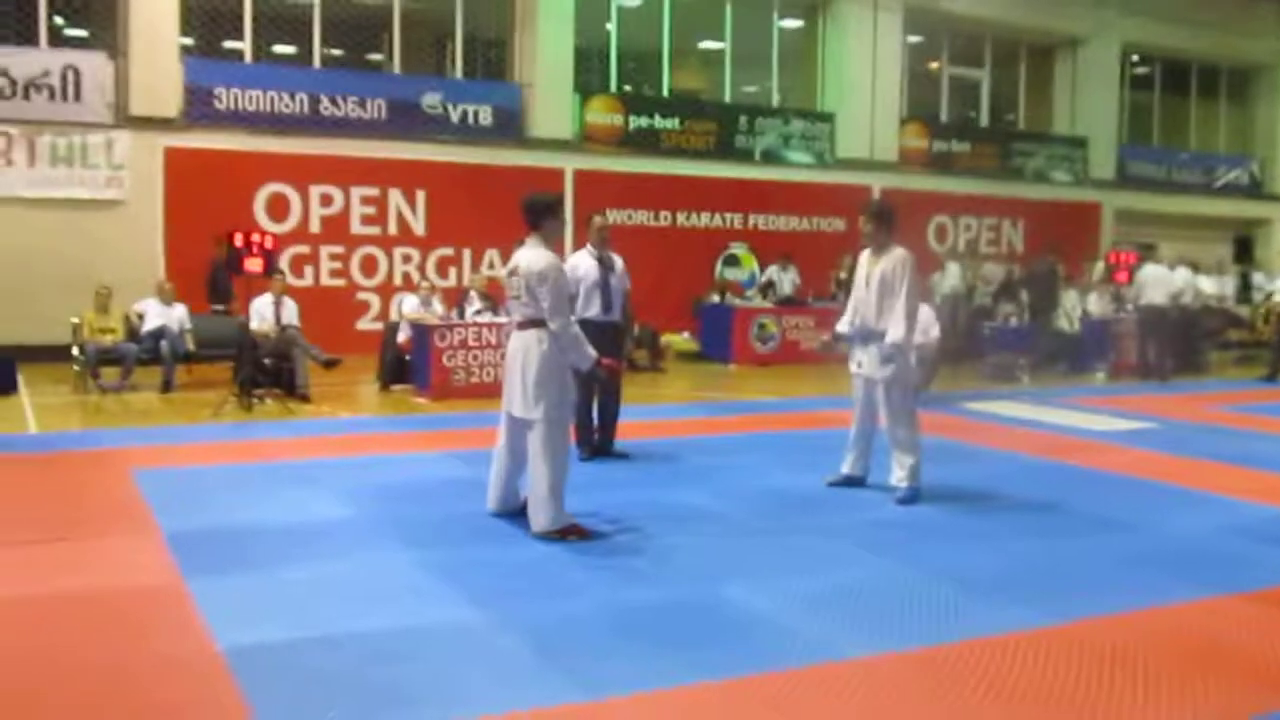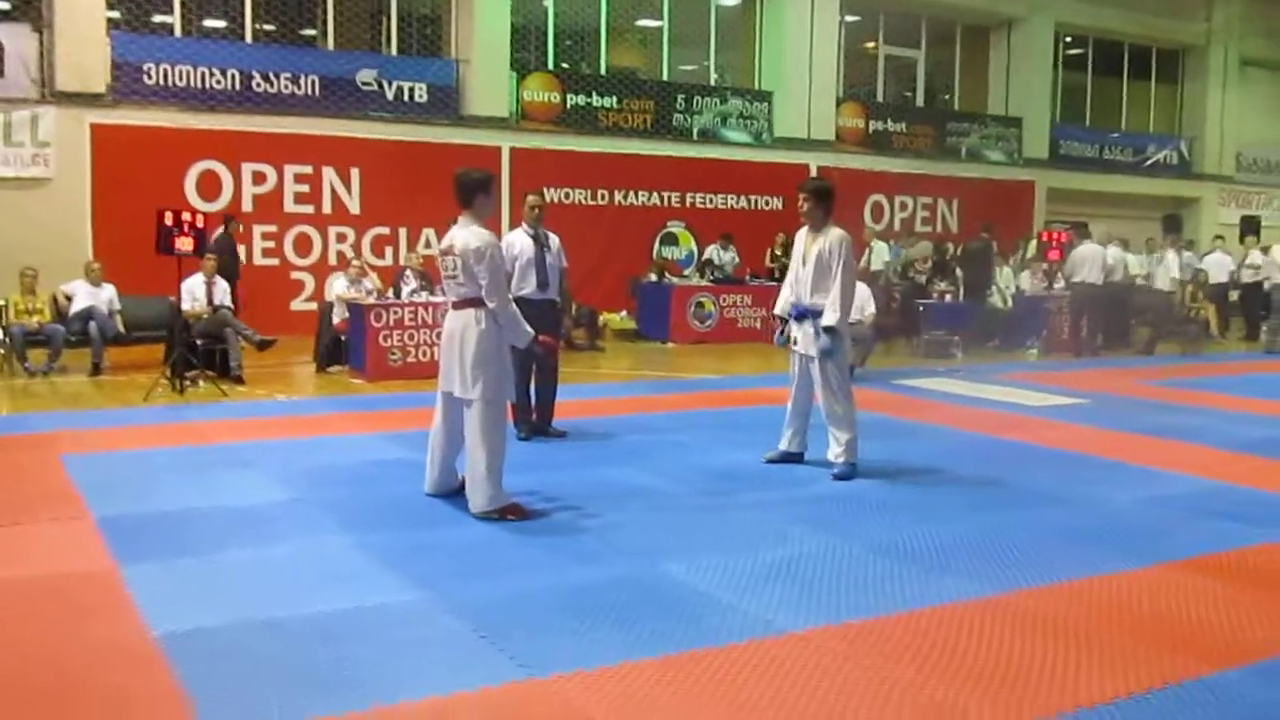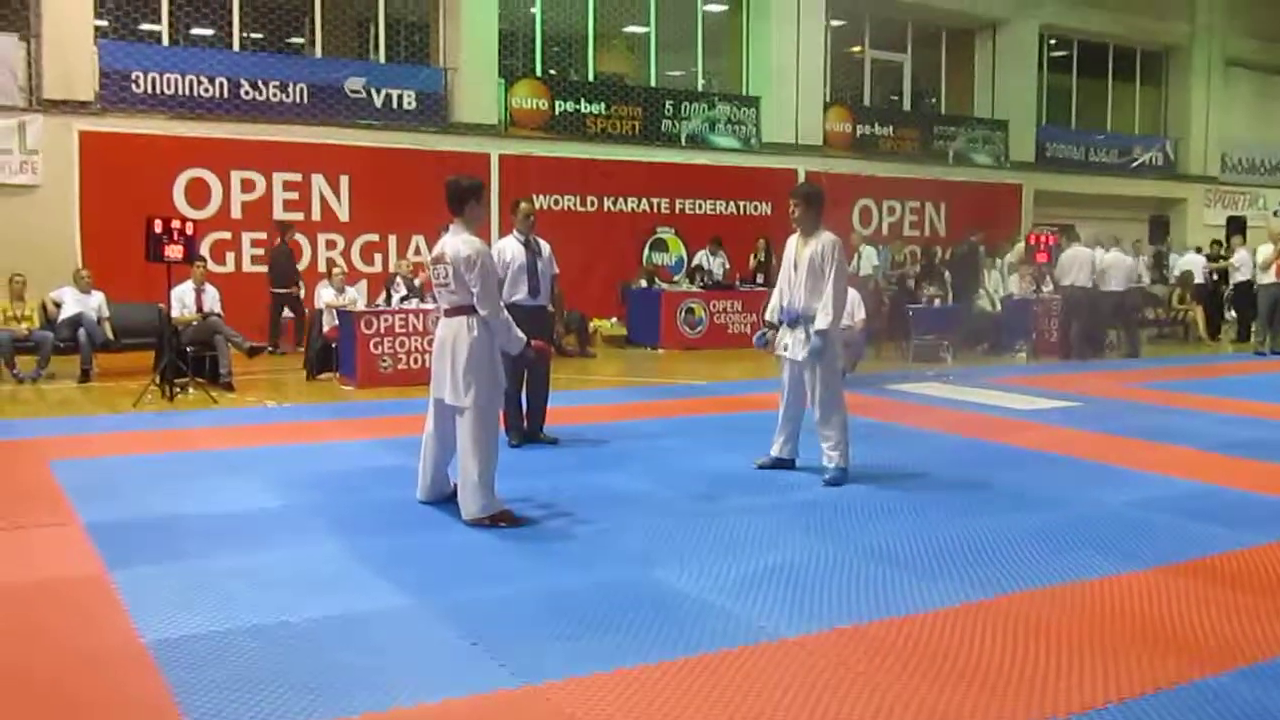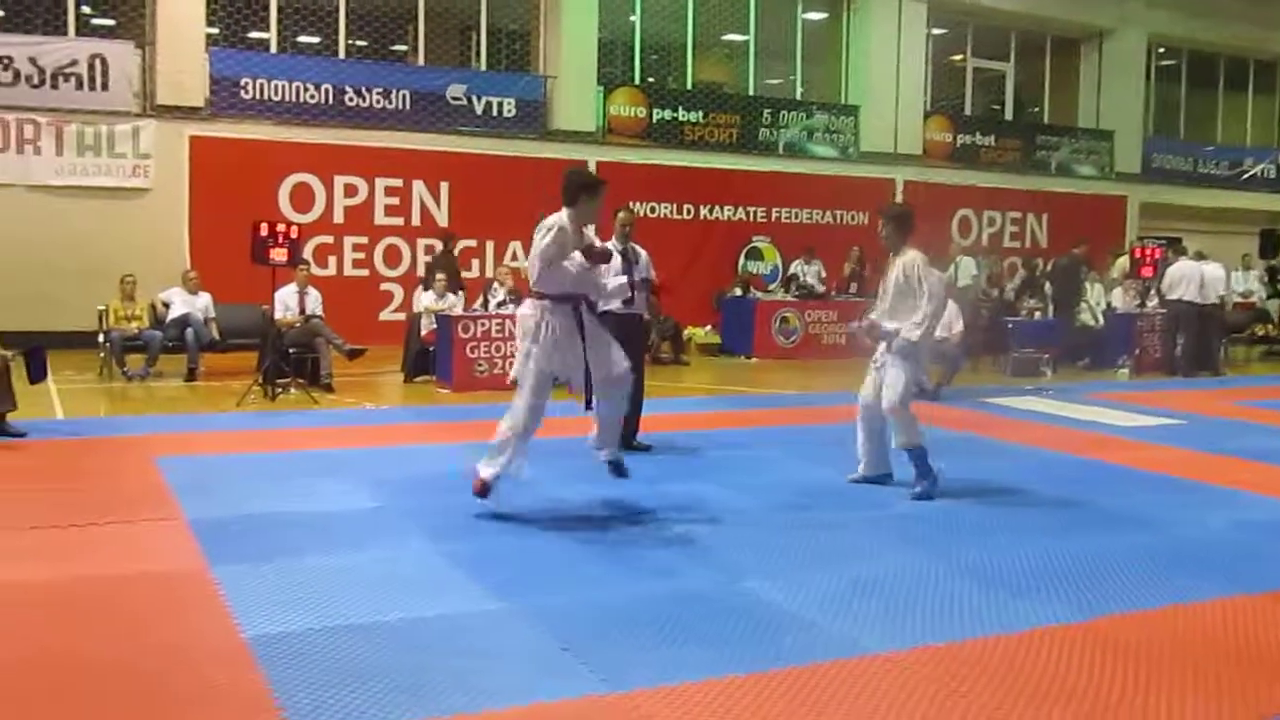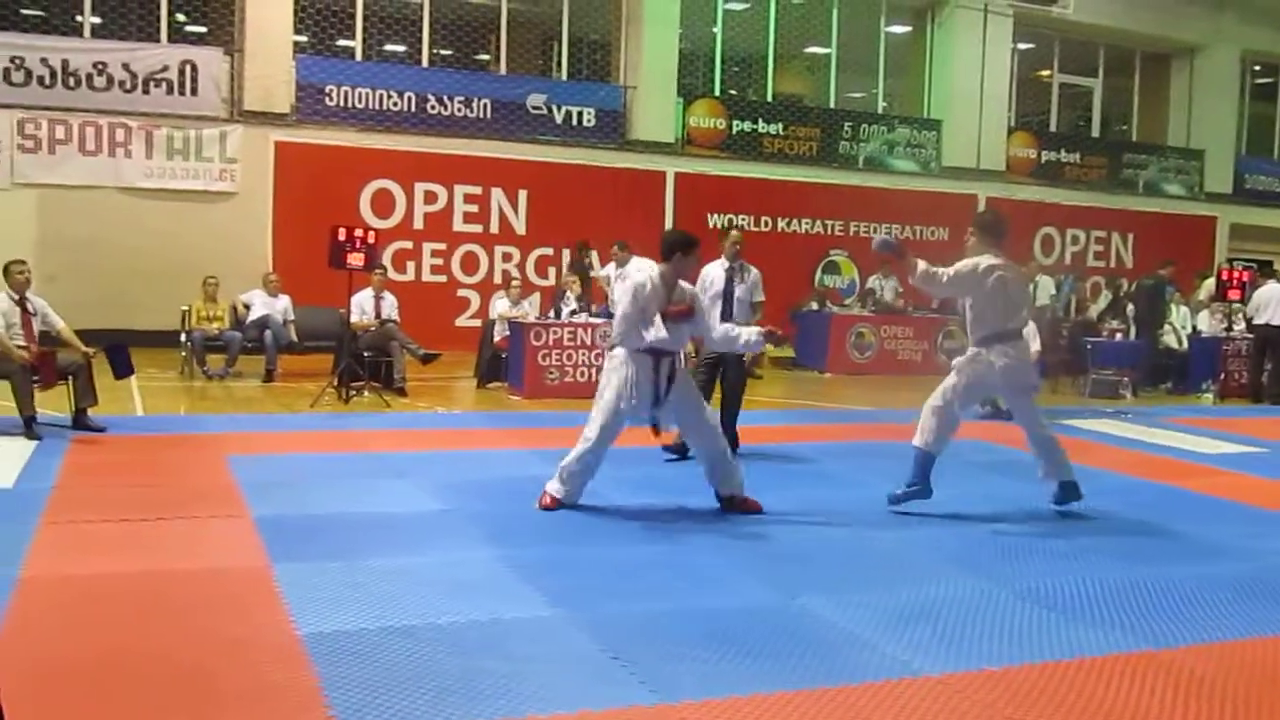
dt=0.7s
person 1, frame 1
left shoulder: (517, 260)
right shoulder: (547, 263)
right elbow: (560, 321)
right wrist: (592, 361)
left hip: (520, 345)
right hip: (544, 350)
left knee: (516, 425)
right knee: (547, 433)
left ankle: (503, 498)
right ankle: (548, 519)
person 1, frame 2
left shoulder: (449, 238)
right shoulder: (484, 241)
right elbow: (498, 300)
right wrist: (530, 338)
left hip: (456, 324)
right hip: (482, 329)
left knee: (452, 406)
right knee: (485, 413)
left ankle: (442, 479)
right ankle: (487, 499)
person 1, frame 3
left shoulder: (440, 246)
right shoulder: (474, 248)
right elbow: (490, 306)
right wrist: (521, 344)
left hip: (447, 331)
right hip: (473, 336)
left knee: (443, 415)
right knee: (477, 420)
left ankle: (433, 485)
right ankle: (479, 506)
person 1, frame 4
left shoulder: (584, 235)
right shoulder: (554, 228)
left elbow: (596, 286)
right elbow: (541, 272)
left wrist: (629, 286)
right wrist: (585, 262)
left hip: (579, 320)
right hip: (546, 320)
left knee: (615, 381)
right knee: (530, 401)
left ankle: (609, 450)
right ankle: (491, 469)
person 1, frame 5
left shoulder: (687, 294)
right shoulder: (637, 286)
left elbow: (714, 333)
right elbow: (623, 335)
left wrist: (759, 336)
right wrist: (665, 320)
left hip: (667, 370)
right hip: (630, 367)
left knee: (705, 432)
right knee: (599, 432)
left ankle: (730, 493)
right ankle: (560, 490)
person 2, frame 1
left shoulder: (901, 259)
right shoulder: (865, 257)
left elbow: (906, 306)
left wrist: (895, 343)
right wrist: (842, 333)
left hip: (888, 349)
right hip: (863, 346)
left knee: (898, 417)
right knee: (862, 413)
left ankle: (907, 481)
right ankle: (854, 469)
person 2, frame 2
left shoulder: (838, 239)
right shoulder: (801, 236)
left elbow: (842, 288)
left wrist: (831, 330)
right wrist: (782, 318)
left hip: (824, 327)
right hip: (800, 325)
left knee: (834, 394)
right knee: (799, 390)
left ankle: (845, 458)
right ankle: (792, 446)
person 2, frame 3
left shoulder: (830, 243)
right shoulder: (792, 242)
left elbow: (835, 292)
left wrist: (822, 332)
right wrist: (770, 324)
left hip: (815, 332)
right hip: (791, 330)
left knee: (826, 399)
right knee: (790, 396)
left ankle: (836, 462)
right ankle: (784, 453)
person 2, frame 4
left shoulder: (914, 261)
right shoulder: (895, 260)
left elbow: (938, 296)
left wrist: (914, 335)
right wrist: (874, 323)
left hip: (906, 347)
right hip: (889, 345)
left knee: (895, 405)
right knee: (869, 404)
left ankle: (924, 472)
right ankle: (874, 468)
person 2, frame 5
left shoulder: (977, 268)
right shoulder: (1016, 273)
left elbow: (939, 281)
right elbow: (1023, 313)
left wrist: (904, 257)
left hip: (987, 356)
right hip: (1016, 354)
left knee: (939, 408)
right knee: (1032, 421)
left ankle: (919, 481)
right ankle: (1065, 483)
person 3, frame 1
left shoulder: (617, 262)
right shoulder: (576, 261)
left elbow: (625, 299)
right elbow: (568, 299)
left wrist: (626, 334)
left hip: (612, 329)
right hip: (587, 329)
left knee: (611, 389)
right knee: (584, 389)
left ankle: (605, 443)
right ankle: (585, 444)
person 3, frame 2
left shoulder: (553, 240)
right shoulder: (512, 240)
left elbow: (562, 278)
right elbow: (504, 278)
left wrist: (565, 312)
left hip: (549, 308)
right hip: (523, 307)
left knee: (548, 367)
right knee: (521, 368)
left ankle: (543, 422)
right ankle: (523, 423)
person 3, frame 3
left shoulder: (544, 247)
right shoulder: (503, 247)
left elbow: (554, 284)
right elbow: (496, 286)
left wrist: (558, 317)
left hip: (540, 314)
right hip: (515, 313)
left knee: (540, 375)
right knee: (512, 376)
left ankle: (535, 428)
right ankle: (514, 430)
person 3, frame 4
left shoulder: (642, 255)
left elbow: (650, 291)
left hip: (636, 321)
right hip: (610, 320)
left knee: (635, 382)
left ankle: (629, 435)
person 3, frame 5
left shoulder: (752, 274)
right shoulder: (709, 271)
left elbow: (757, 312)
left knee: (733, 394)
right knee: (699, 388)
left ankle: (728, 442)
right ankle: (683, 440)
